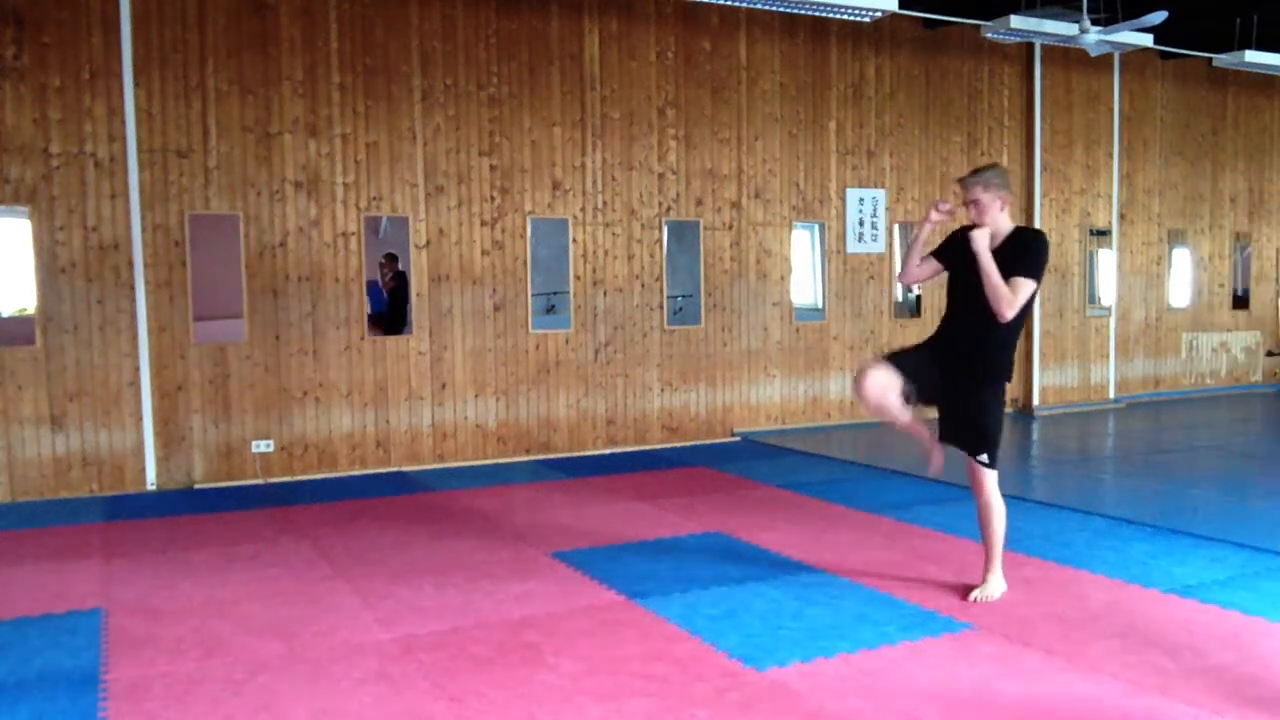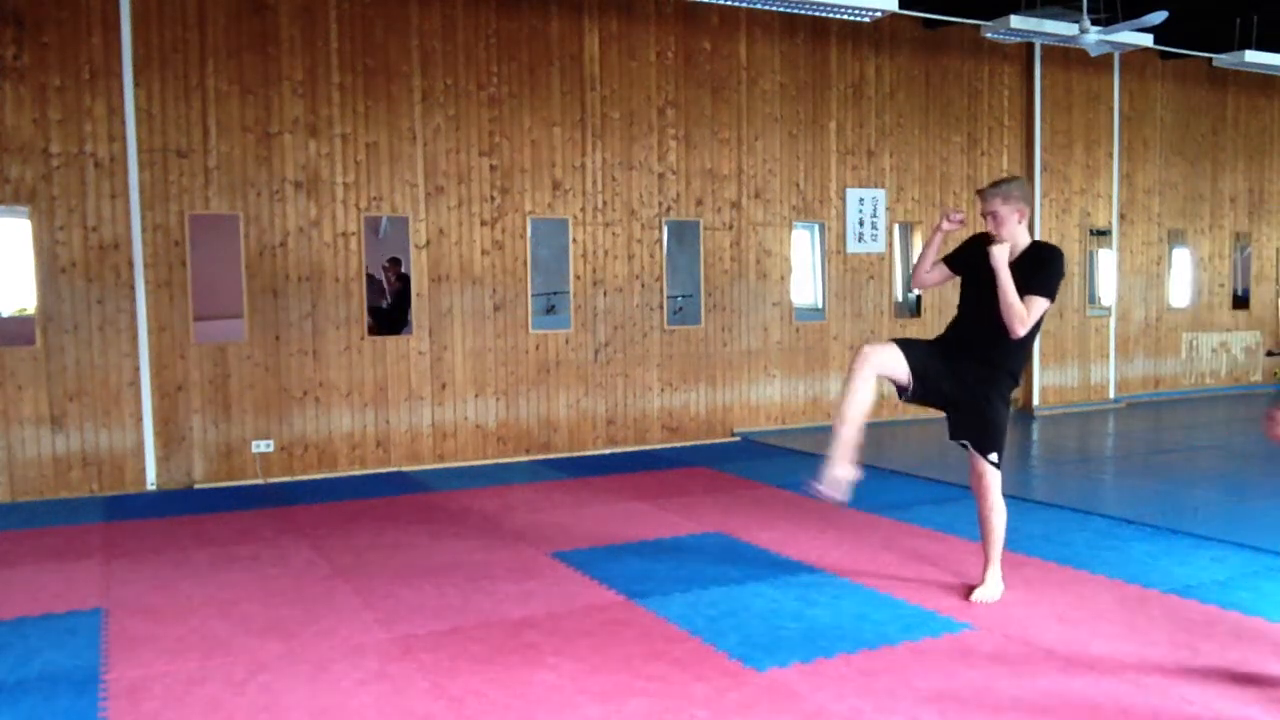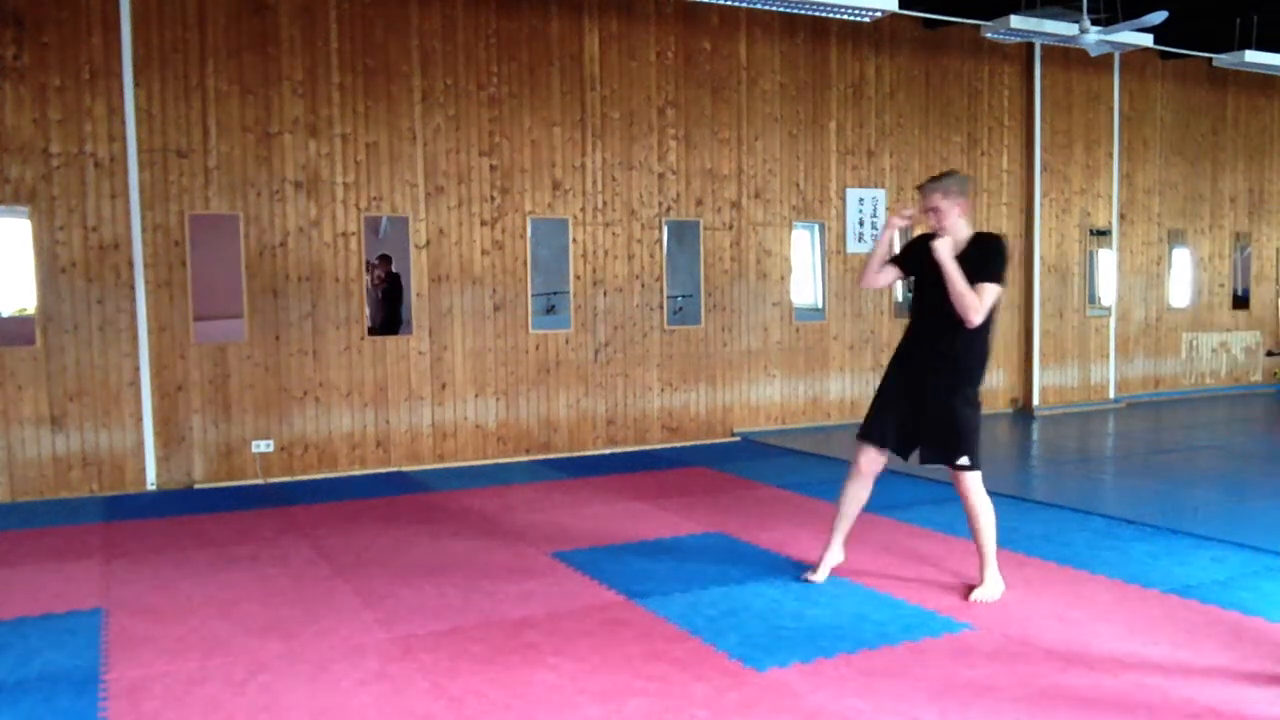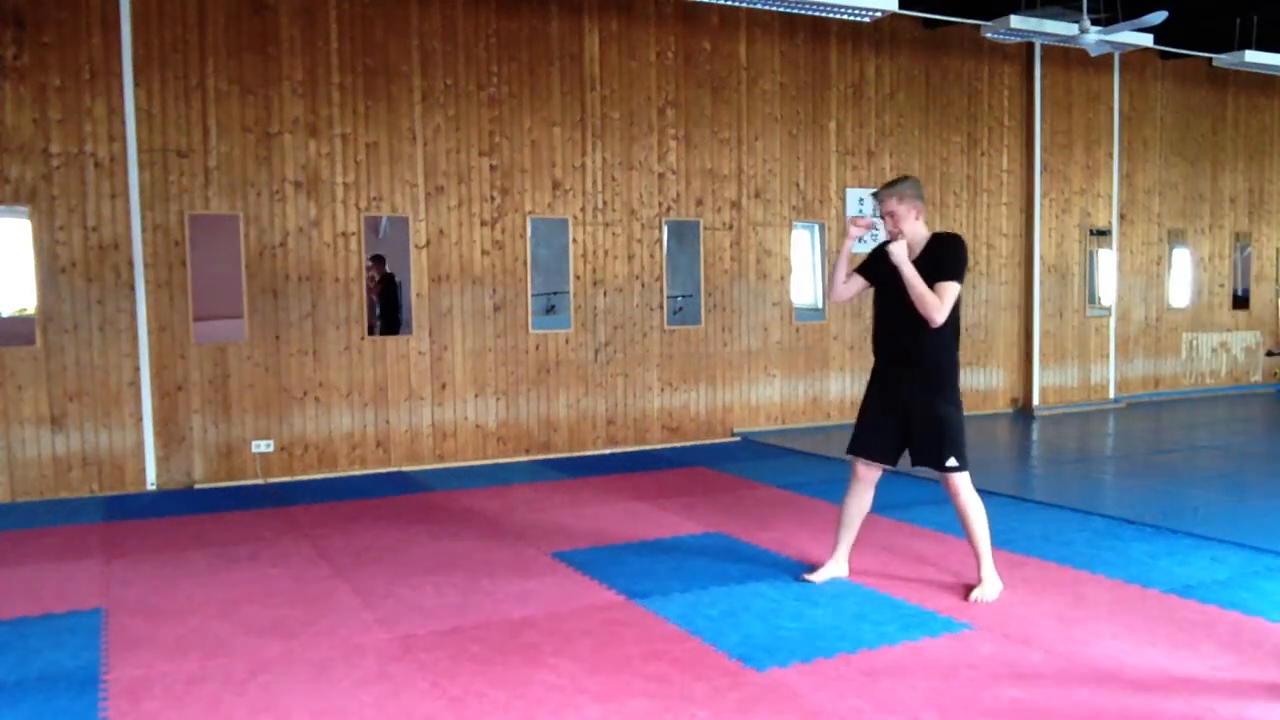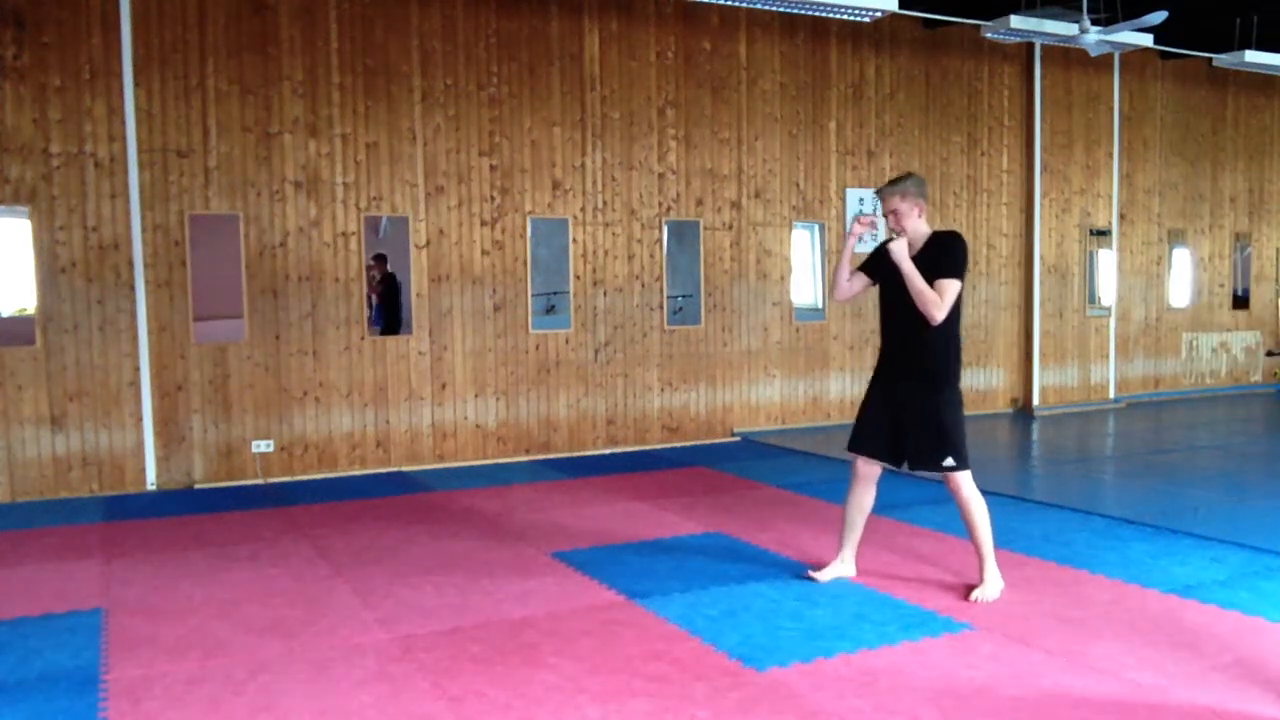
dt=0.5s
person 1, frame 1
left shoulder: (1030, 243)
right shoulder: (962, 240)
left elbow: (1006, 309)
right elbow: (908, 276)
left wrist: (983, 251)
right wrist: (926, 226)
left hip: (983, 373)
right hip: (939, 354)
left knee: (982, 477)
right knee: (871, 383)
left ankle: (994, 575)
right ankle: (928, 438)
person 1, frame 2
left shoulder: (1048, 260)
right shoulder: (977, 248)
left elbow: (1019, 326)
right elbow: (921, 279)
left wrist: (1000, 267)
right wrist: (936, 235)
left hip: (989, 379)
right hip: (945, 358)
left knee: (985, 478)
right knee: (870, 358)
left ankle: (992, 575)
right ankle: (841, 464)
person 1, frame 3
left shoulder: (989, 248)
right shoulder: (923, 246)
left elbow: (974, 315)
right elbow: (869, 283)
left wrist: (946, 259)
right wrist: (888, 232)
left hip: (955, 384)
right hip: (908, 373)
left knee: (967, 482)
right knee: (866, 462)
left ankle: (991, 575)
right ankle: (833, 548)
person 1, frame 4
left shoulder: (948, 247)
right shoulder: (884, 253)
left elbow: (936, 315)
right elbow: (836, 294)
left wrist: (902, 263)
right wrist: (848, 242)
left hip: (934, 385)
right hip: (888, 380)
left knee: (957, 482)
right knee: (864, 470)
left ankle: (988, 574)
right ankle: (839, 560)
person 1, frame 5
left shoulder: (949, 245)
right shoulder: (888, 252)
left elbow: (936, 312)
right elbow: (840, 292)
left wrist: (903, 261)
right wrist: (850, 240)
left hip: (935, 384)
right hip: (890, 378)
left knee: (957, 479)
right knee: (864, 469)
left ankle: (990, 572)
right ankle: (845, 559)
